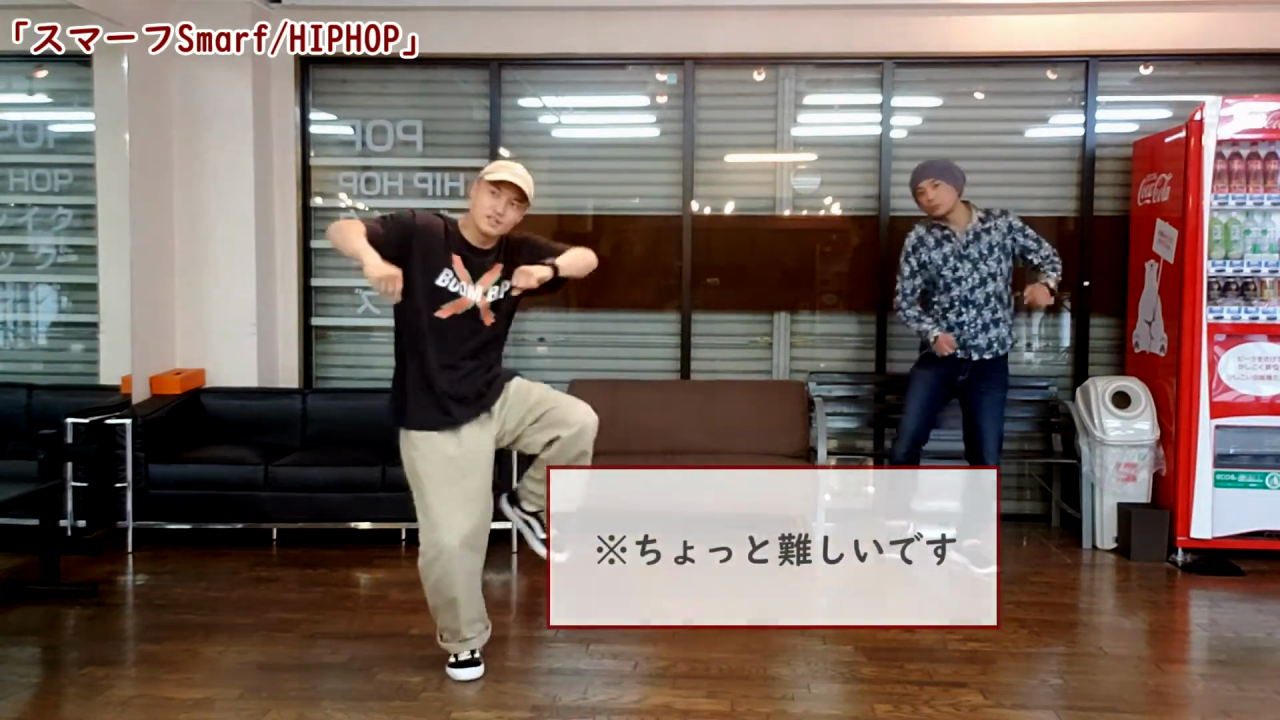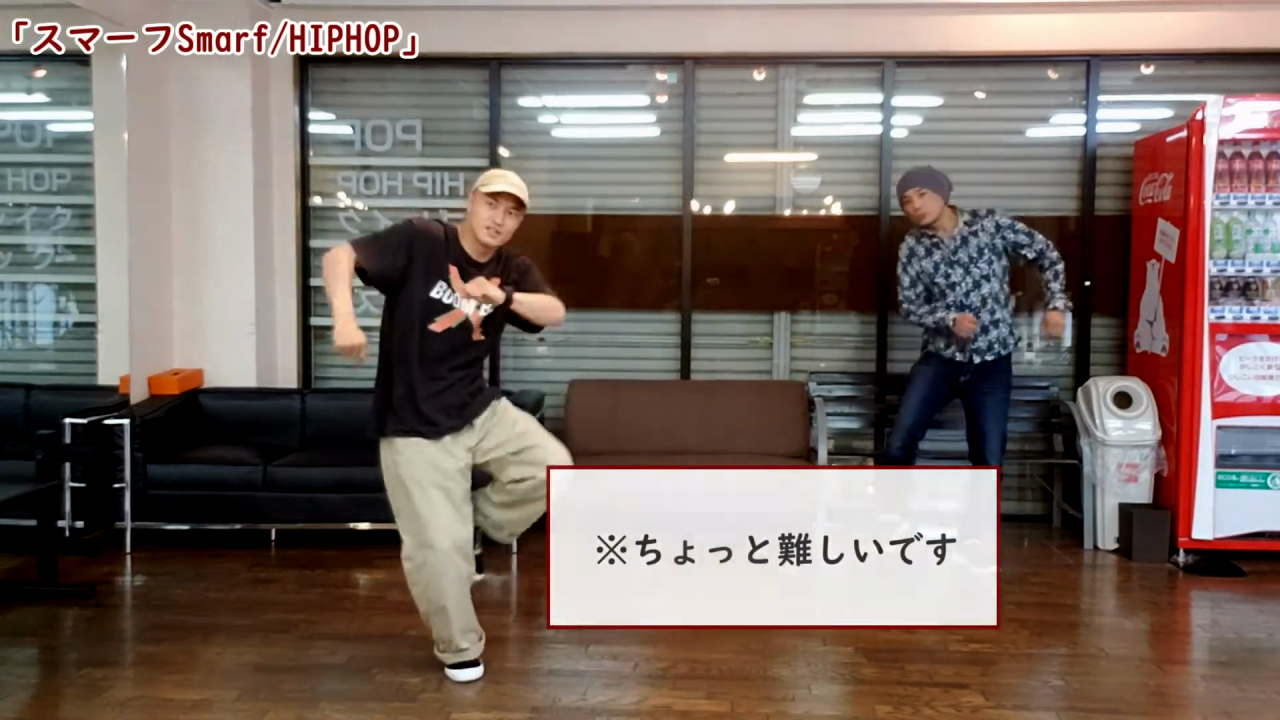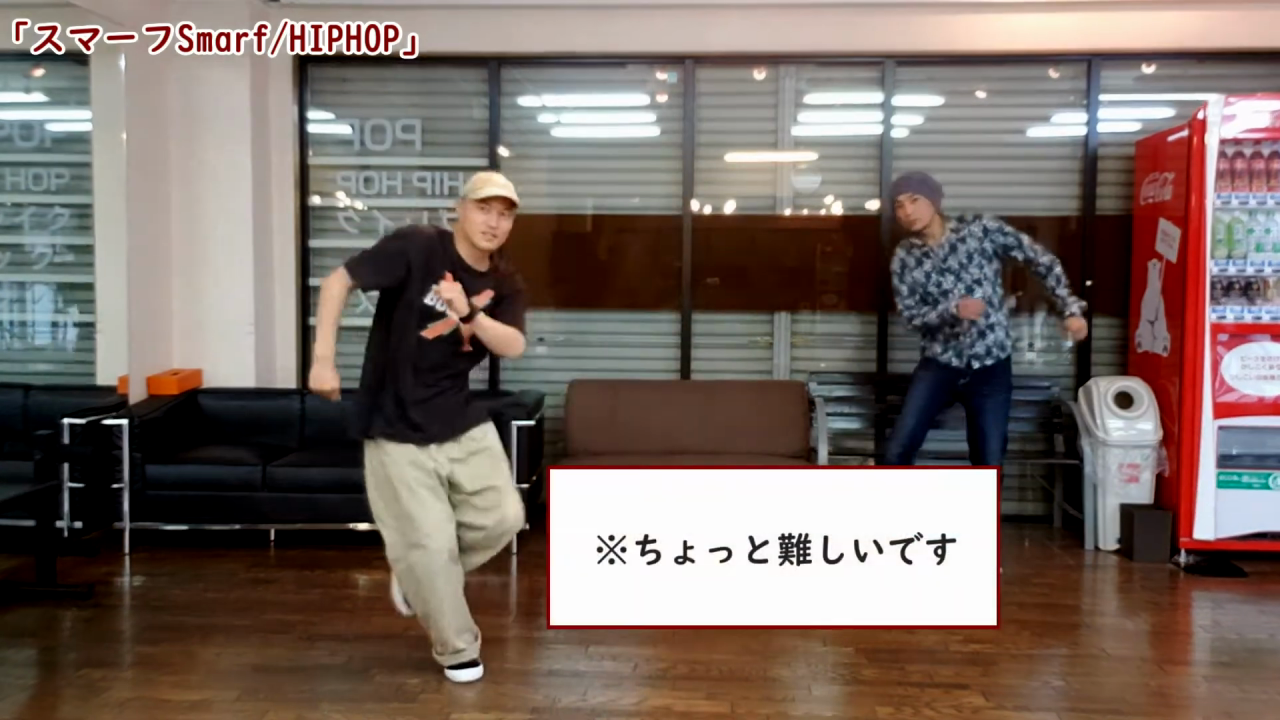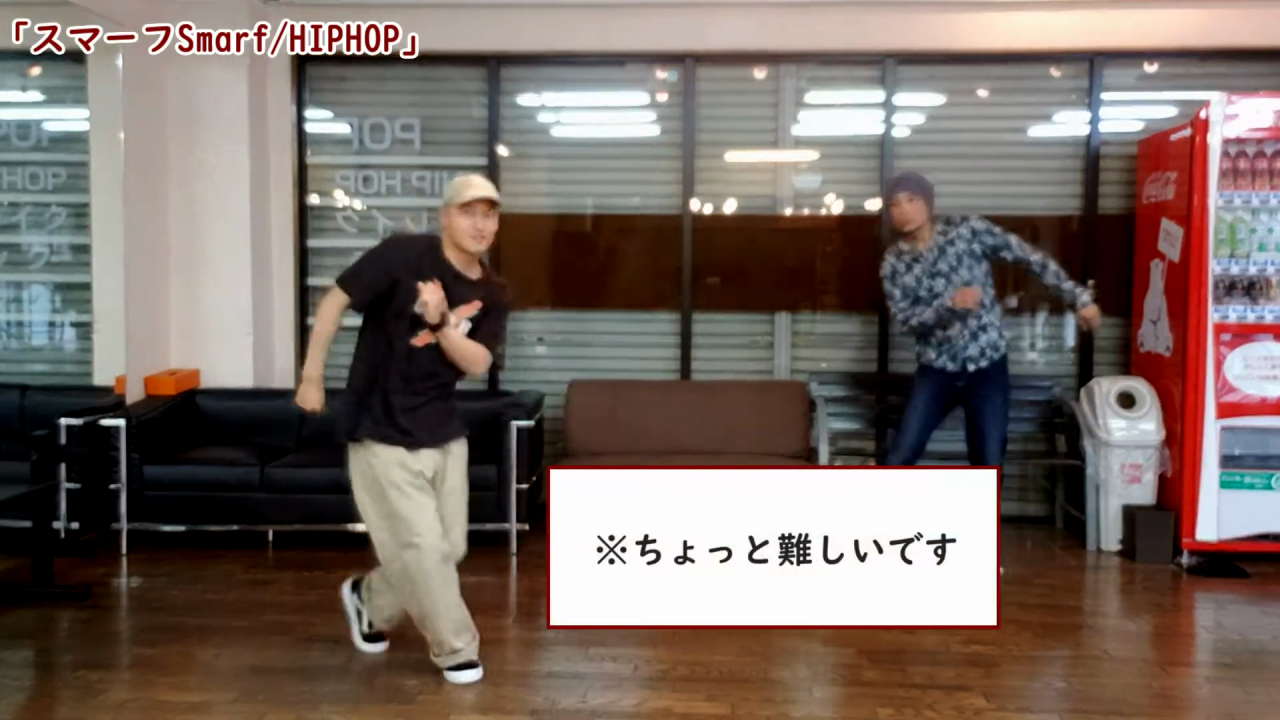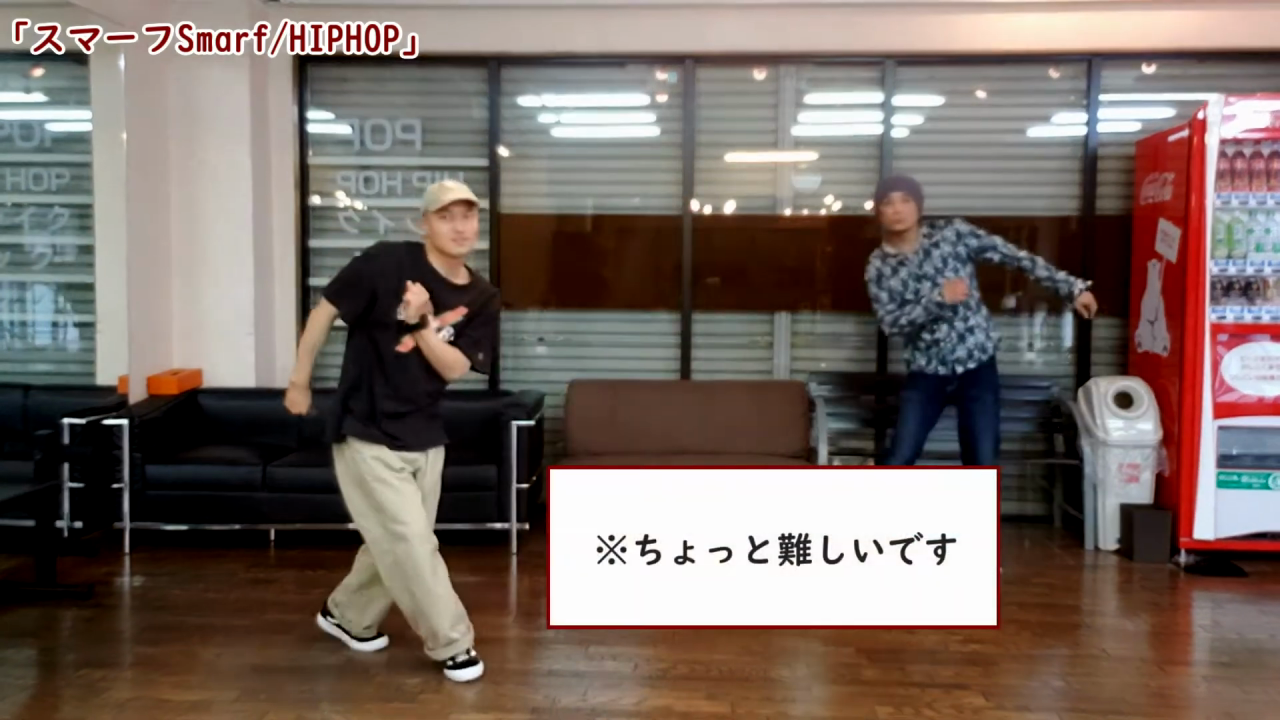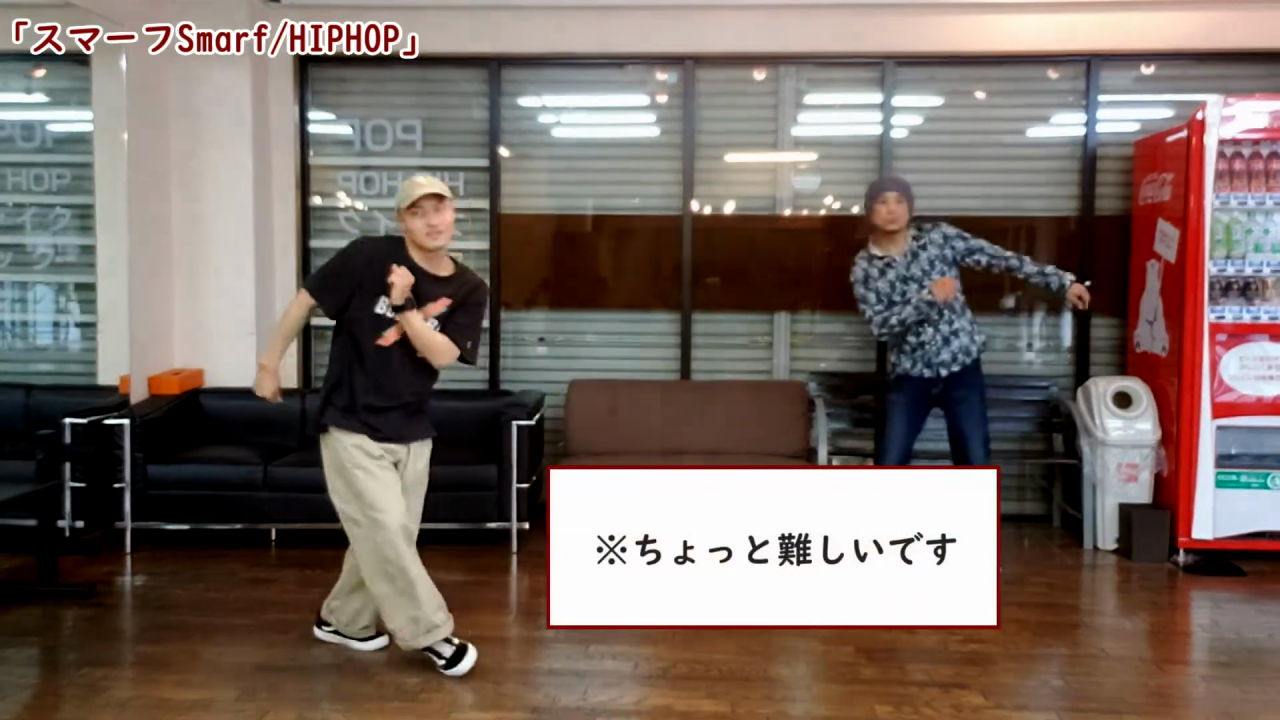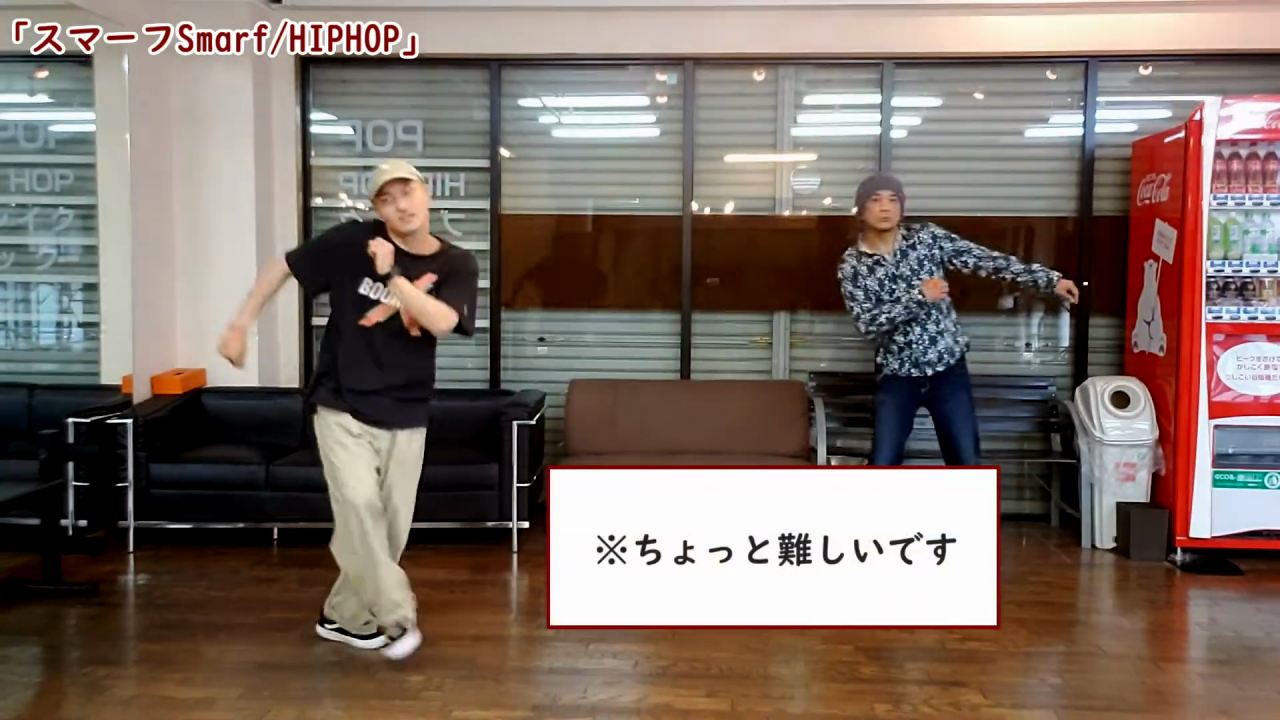
dt=0.1s
person 1, frame 1
left shoulder: (520, 250)
right shoulder: (421, 233)
left elbow: (586, 259)
right elbow: (342, 231)
left wrist: (548, 269)
right wrist: (374, 262)
left hip: (498, 394)
right hip: (431, 414)
left knee: (577, 424)
right knee: (450, 540)
left ankle: (527, 505)
right ankle: (464, 642)
person 1, frame 2
left shoulder: (511, 271)
right shoulder: (418, 240)
left elbow: (555, 314)
right elbow: (337, 257)
left wrist: (504, 298)
right wrist: (344, 319)
left hip: (478, 409)
right hip: (414, 424)
left knee: (552, 466)
right knee: (439, 546)
left ankle: (481, 518)
right ankle: (459, 647)
person 1, frame 3
left shoulder: (504, 284)
right shoulder: (415, 245)
left elbow: (513, 348)
right elbow: (339, 283)
left wrist: (467, 315)
right wrist: (322, 359)
left hip: (463, 423)
right hip: (397, 427)
left knee: (502, 521)
right knee: (429, 545)
left ankle: (416, 577)
right ankle: (458, 649)
person 1, frame 4
left shoulder: (491, 293)
right shoulder: (404, 253)
left elbow: (477, 364)
right elbow: (338, 299)
left wrist: (441, 320)
right wrist: (312, 374)
left hip: (443, 431)
right hip: (382, 430)
left knee: (447, 548)
right knee: (419, 545)
left ankle: (370, 596)
right ankle: (455, 649)
person 1, frame 5
left shoulder: (483, 299)
right shoulder: (386, 262)
left elbow: (453, 368)
right elbow: (326, 309)
left wrist: (421, 323)
right wrist: (299, 377)
left hip: (425, 435)
right hip: (368, 432)
left knee: (402, 544)
right knee: (408, 539)
left ankle: (346, 617)
right ankle: (453, 644)
person 1, frame 6
left shoulder: (469, 290)
right shoulder: (367, 257)
left elbow: (443, 356)
right elbow: (306, 300)
left wrist: (405, 307)
right wrist: (270, 361)
left hip: (412, 430)
right hip: (351, 423)
left knee: (389, 536)
right knee: (384, 528)
left ankle: (341, 620)
right ankle: (432, 634)
person 1, frame 7
left shoulder: (457, 265)
right shoulder: (352, 241)
left elbow: (442, 324)
right elbow: (283, 268)
left wrist: (395, 272)
right wrist: (241, 324)
left hip: (404, 414)
right hip: (342, 404)
left knee: (389, 523)
right knee: (359, 504)
left ankle: (344, 615)
right ankle: (396, 616)
person 2, frame 1
left shoulder: (1002, 225)
right shoulder: (920, 238)
left elbow: (1047, 257)
right elbow: (905, 299)
left wrist: (1045, 283)
right wrist: (932, 332)
left hip: (990, 359)
right hip: (939, 356)
left knee: (986, 454)
right knee: (906, 441)
person 2, frame 2
left shoulder: (993, 225)
right shoulder: (913, 249)
left elbow: (1049, 256)
right elbow: (910, 306)
left wrist: (1056, 305)
right wrist: (950, 320)
left hip: (991, 362)
right hip: (941, 359)
left knee: (988, 461)
right knee: (898, 443)
person 2, frame 3
left shoulder: (981, 230)
right shoulder: (905, 257)
left elbow: (1041, 261)
right elbow: (909, 314)
left wrist: (1071, 307)
right wrist: (953, 311)
left hip: (990, 366)
right hip: (939, 364)
left knee: (988, 463)
right knee: (899, 445)
person 2, frame 4
left shoulder: (970, 230)
right shoulder: (894, 262)
left elbow: (1032, 258)
right elbow: (904, 319)
left wrist: (1079, 297)
right wrist: (949, 302)
left hip: (987, 367)
right hip: (936, 370)
left knee: (988, 464)
right knee: (902, 456)
person 2, frame 5
left shoulder: (953, 234)
right shoulder: (878, 266)
left elbow: (1016, 258)
right elbow: (890, 323)
left wrist: (1072, 287)
right wrist: (939, 299)
left hip: (976, 368)
right hip: (925, 373)
left knee: (982, 464)
right knee: (898, 461)
person 2, frame 6
left shoulder: (940, 237)
right shoulder: (864, 267)
left elbow: (1002, 259)
right elbow: (880, 325)
left wrist: (1062, 281)
right wrist: (929, 297)
left hip: (962, 370)
right hip: (910, 376)
left knee: (974, 465)
right knee: (890, 465)
person 2, frame 7
left shoulder: (929, 237)
right shoulder: (852, 264)
left elbow: (988, 261)
right elbow: (867, 321)
left wrist: (1049, 279)
right wrist: (919, 296)
left hip: (948, 369)
right hip: (897, 376)
left knee: (966, 462)
right knee: (883, 465)
